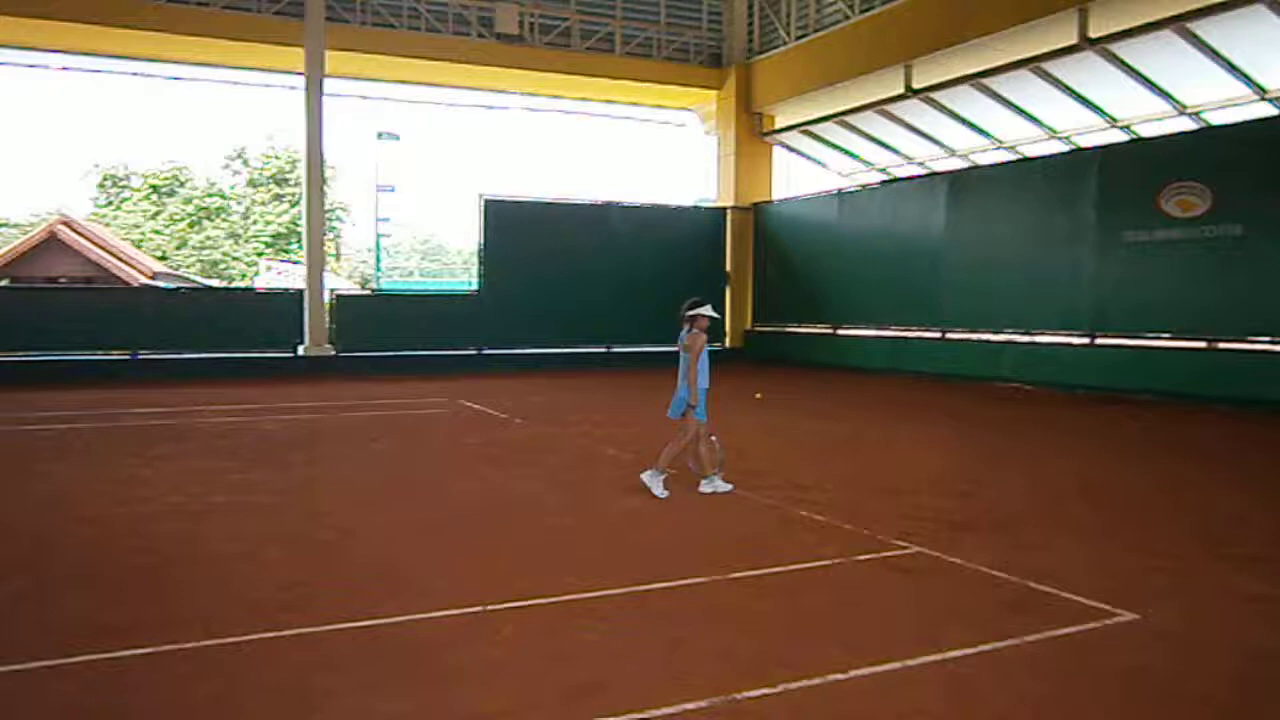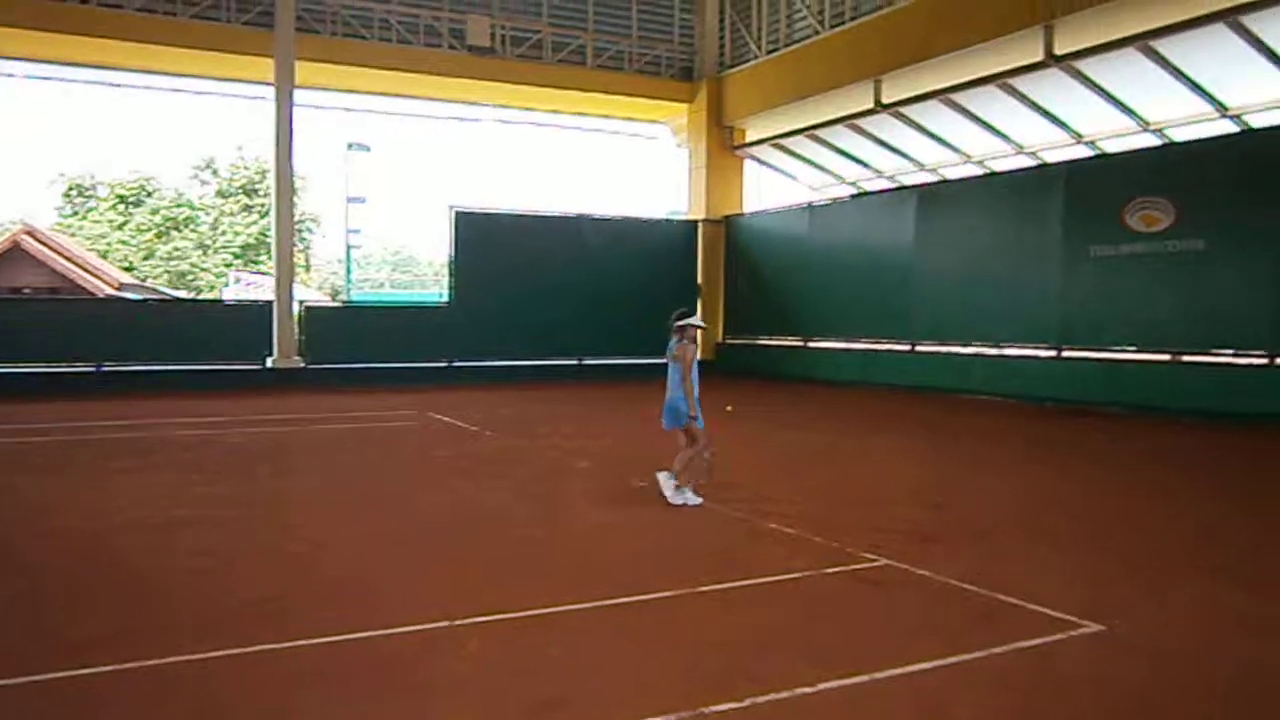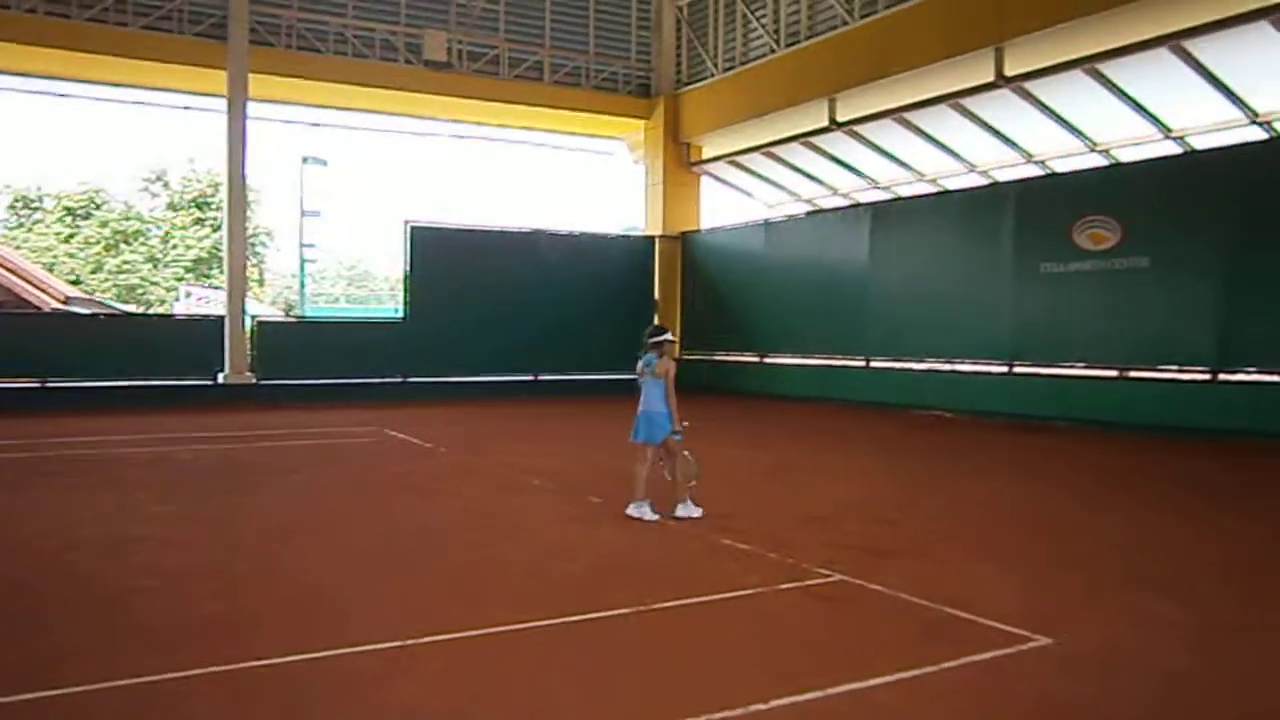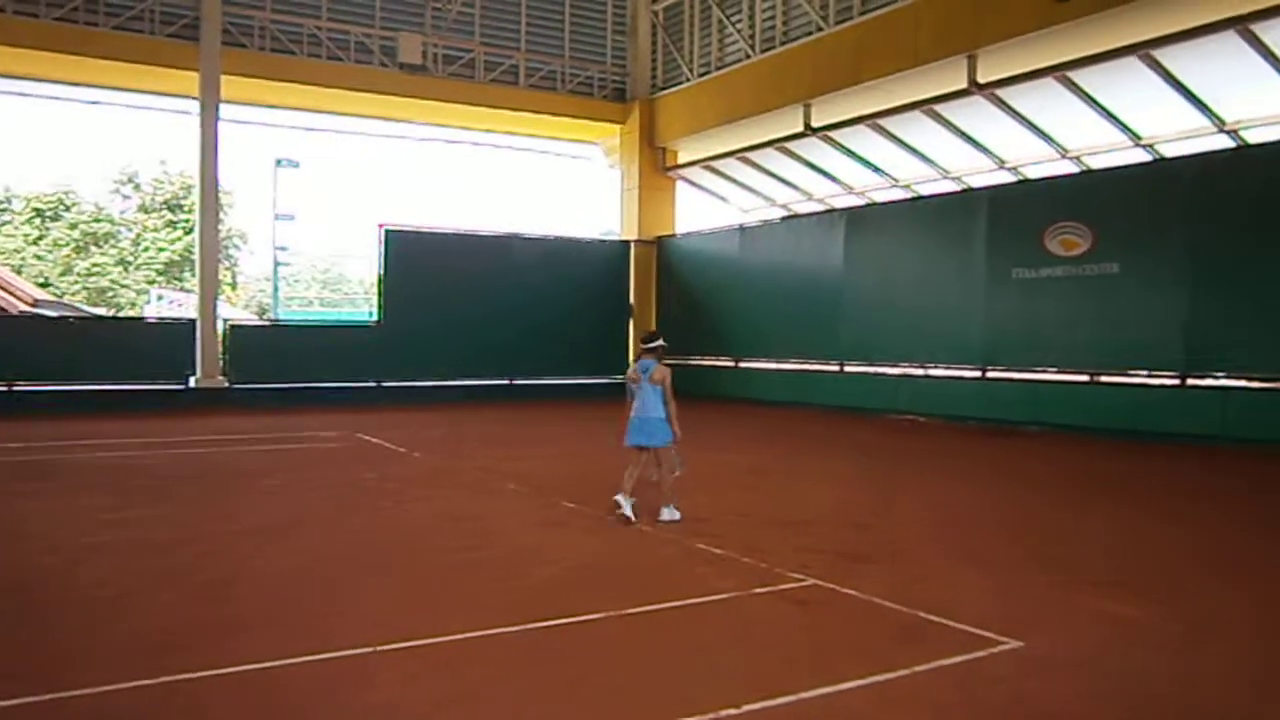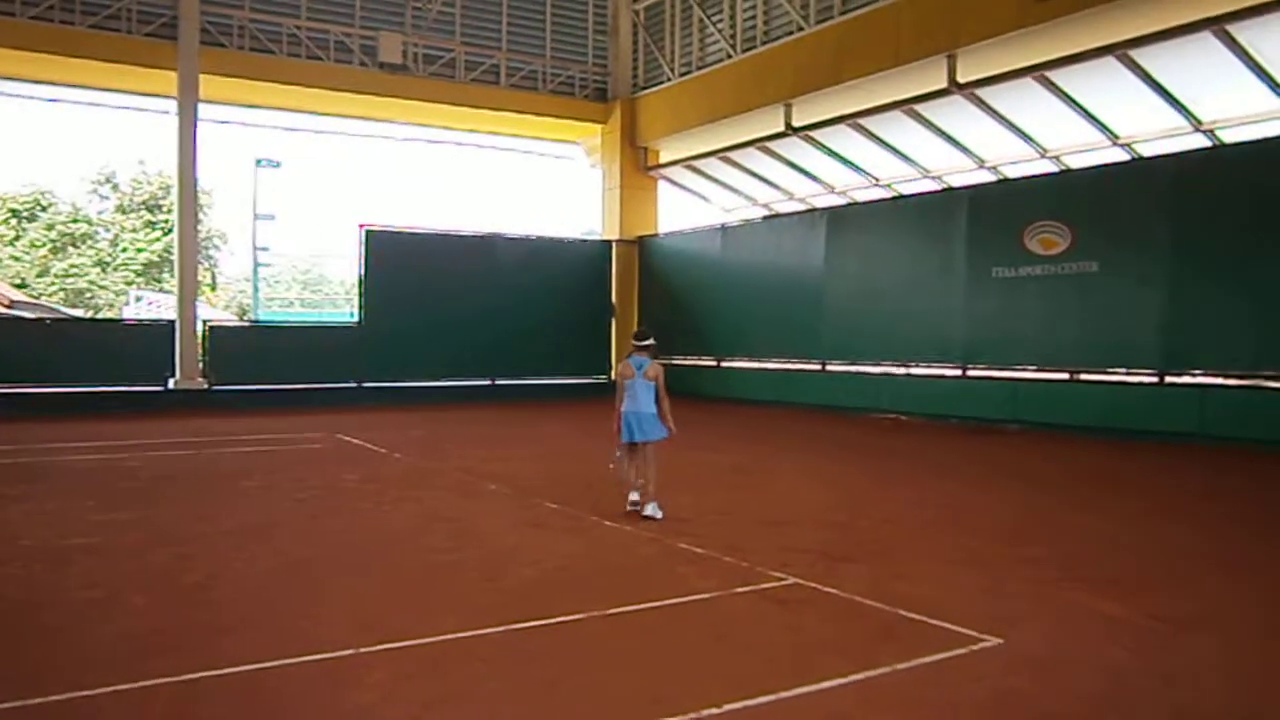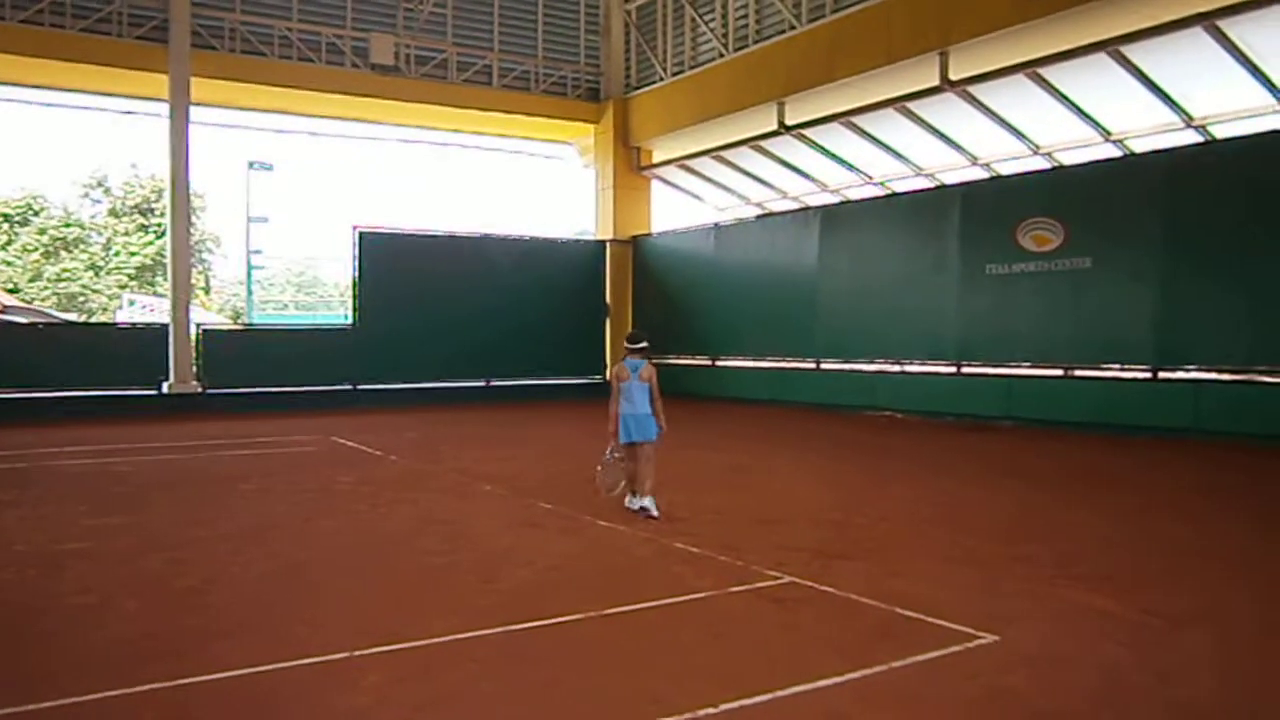
dt=0.2s
person 1, frame 1
left shoulder: (684, 337)
right shoulder: (699, 337)
right elbow: (692, 368)
right wrist: (694, 397)
left hip: (687, 392)
right hip: (692, 393)
left knee: (702, 435)
right knee: (685, 437)
left ankle: (710, 479)
right ankle: (655, 473)
person 1, frame 2
left shoulder: (671, 347)
right shoulder: (689, 348)
right elbow: (687, 379)
right wrist: (692, 407)
left hip: (672, 401)
right hip: (684, 401)
left knee: (685, 445)
right knee: (700, 443)
left ankle: (681, 491)
right ankle: (669, 475)
person 1, frame 3
left shoulder: (641, 364)
right shoulder: (668, 364)
right elbow: (670, 394)
right wrist: (676, 422)
left hip: (644, 415)
right hip: (662, 416)
left knee: (646, 460)
right knee: (674, 461)
left ankle: (639, 504)
right ankle: (684, 504)
person 1, frame 4
left shoulder: (632, 370)
right shoulder: (664, 371)
left elbow: (631, 399)
right elbow: (669, 400)
left wrist: (631, 421)
right wrist: (675, 426)
left hip: (637, 420)
right hip: (657, 421)
left knee: (637, 464)
right knee: (664, 467)
left ankle: (624, 496)
right ankle: (667, 509)
person 1, frame 5
left shoulder: (623, 367)
right shoulder: (657, 368)
left elbow: (619, 396)
right elbow: (663, 397)
left wrist: (617, 421)
right wrist: (669, 420)
left hip: (628, 416)
right hip: (648, 417)
left knee: (631, 460)
right knee: (649, 462)
left ankle: (634, 493)
right ankle: (650, 504)
person 1, frame 6
left shoulder: (618, 369)
right shoulder: (650, 370)
left elbow: (615, 397)
right elbow: (656, 397)
left wrist: (612, 423)
right wrist: (661, 420)
left hip: (625, 418)
right hip: (645, 418)
left knee: (631, 460)
right knee: (646, 462)
left ankle: (634, 497)
right ankle: (646, 499)
